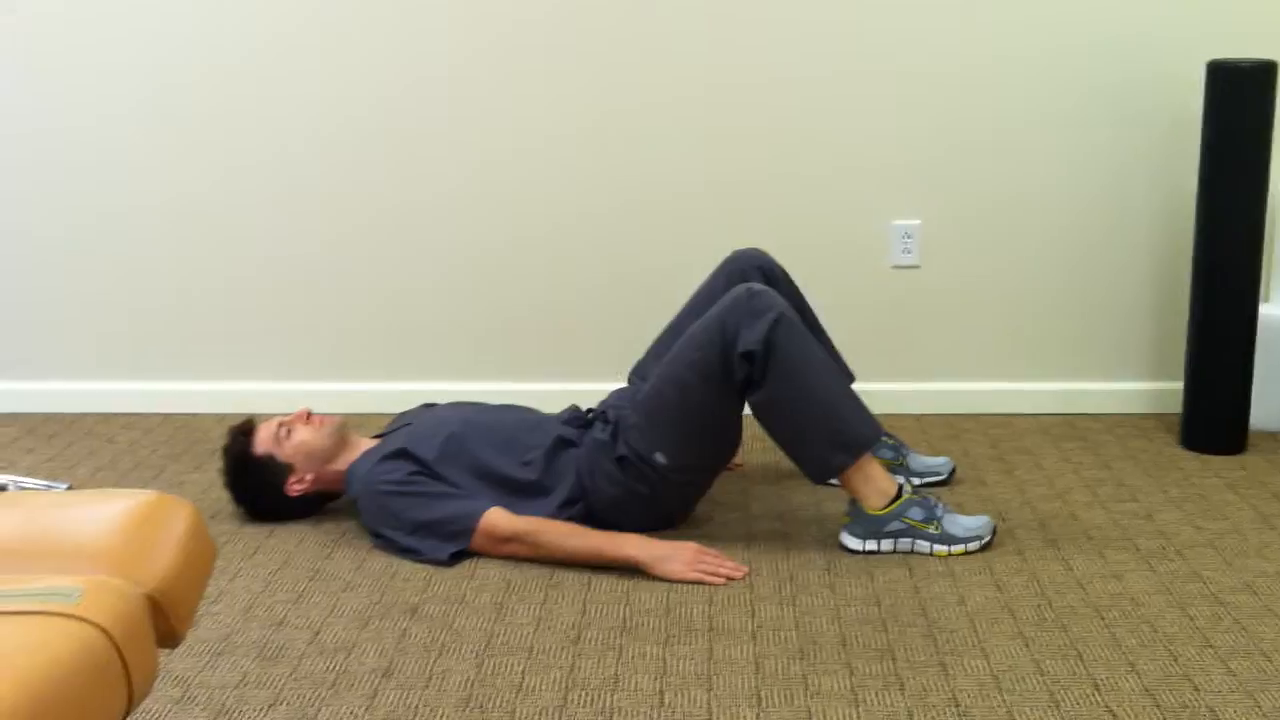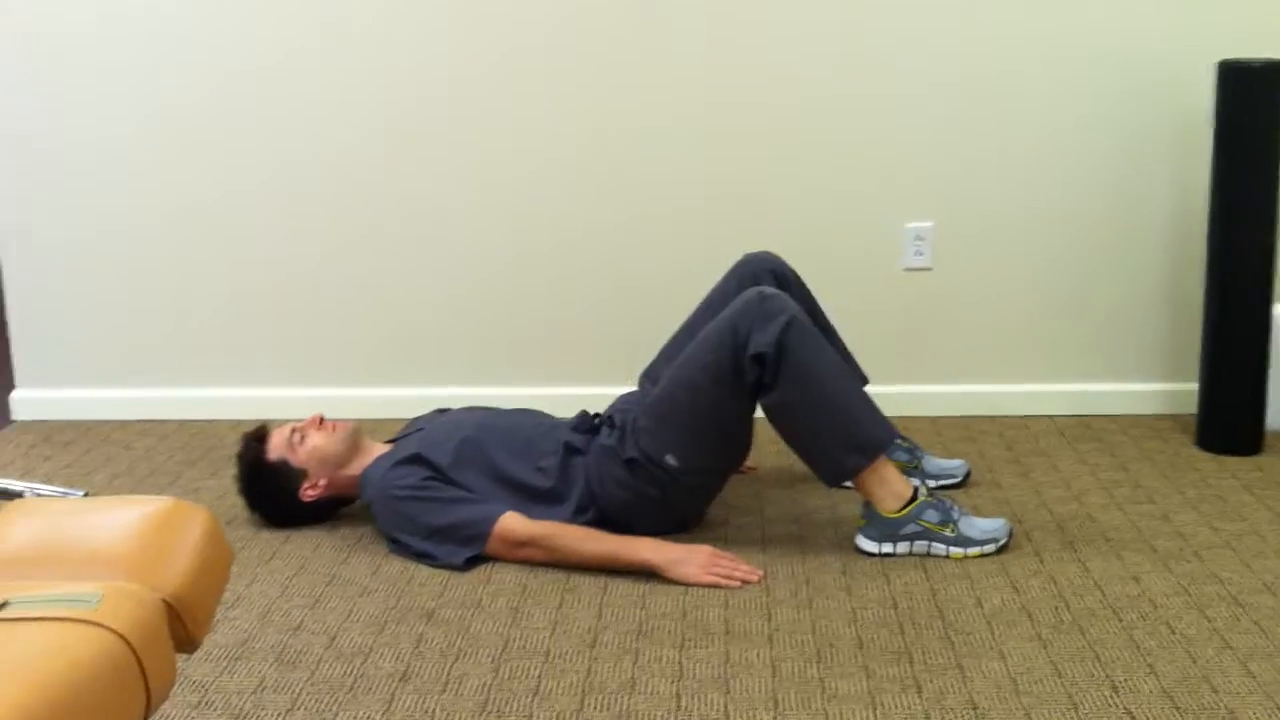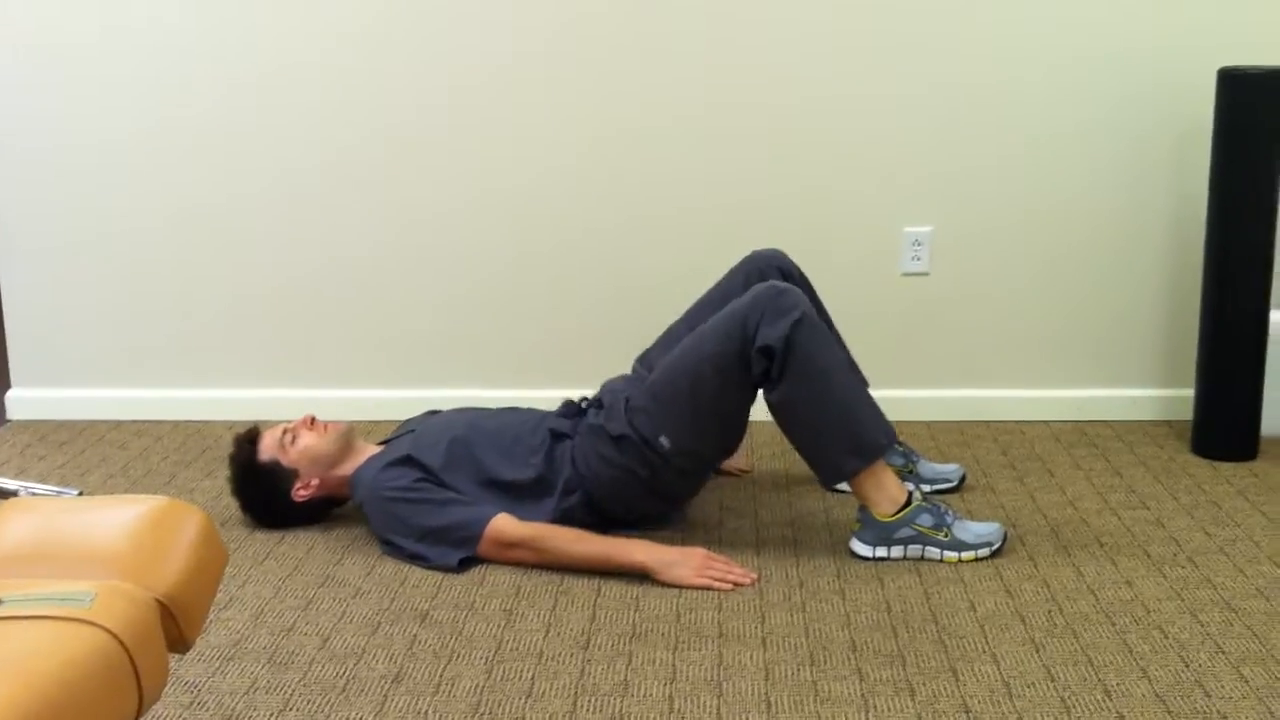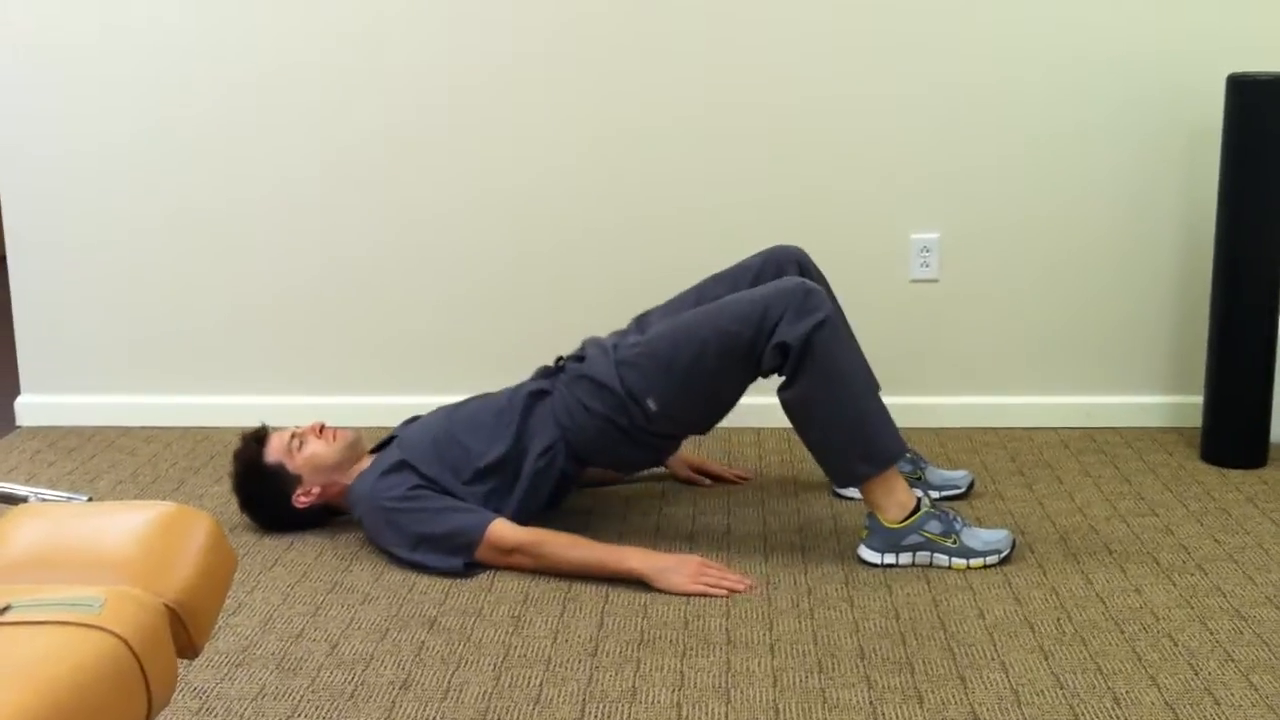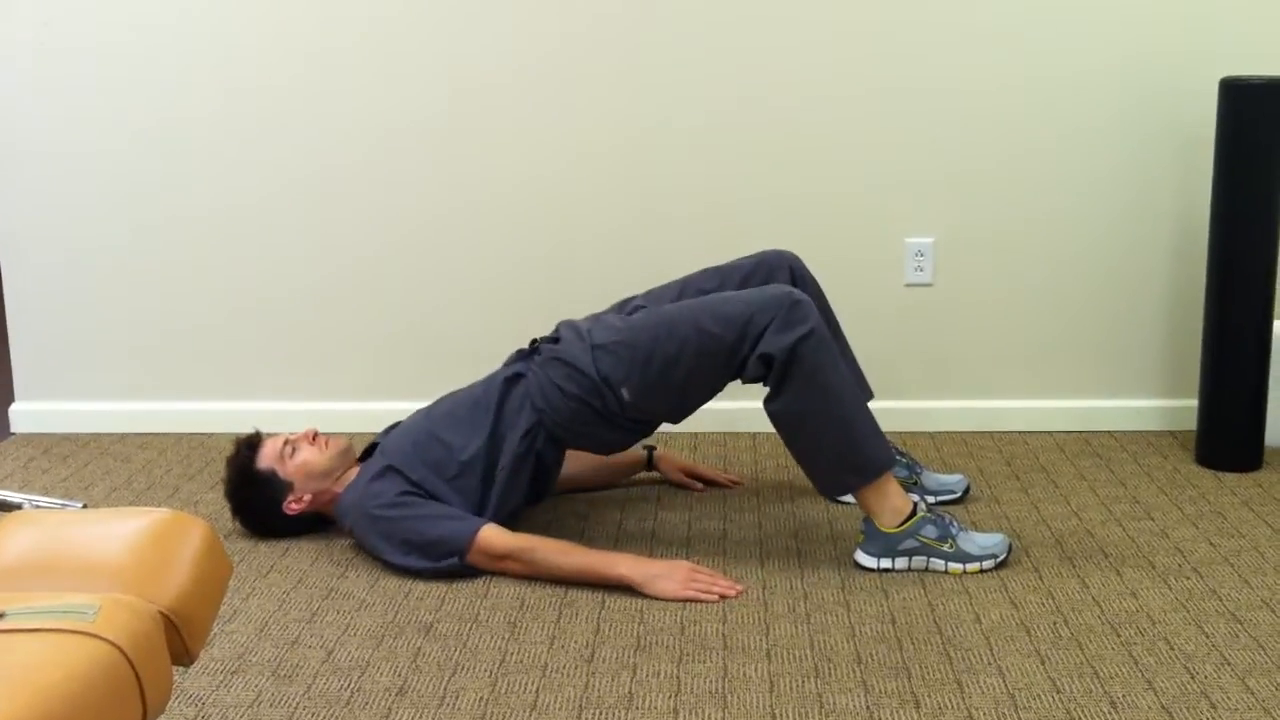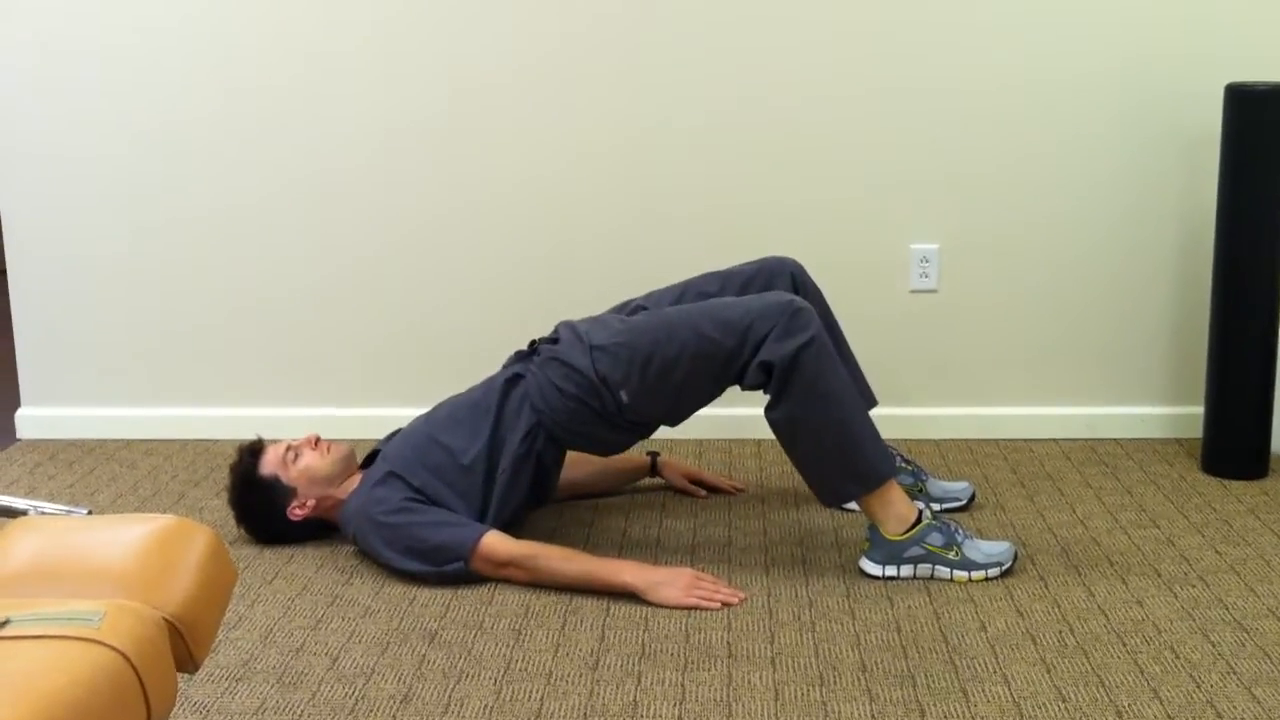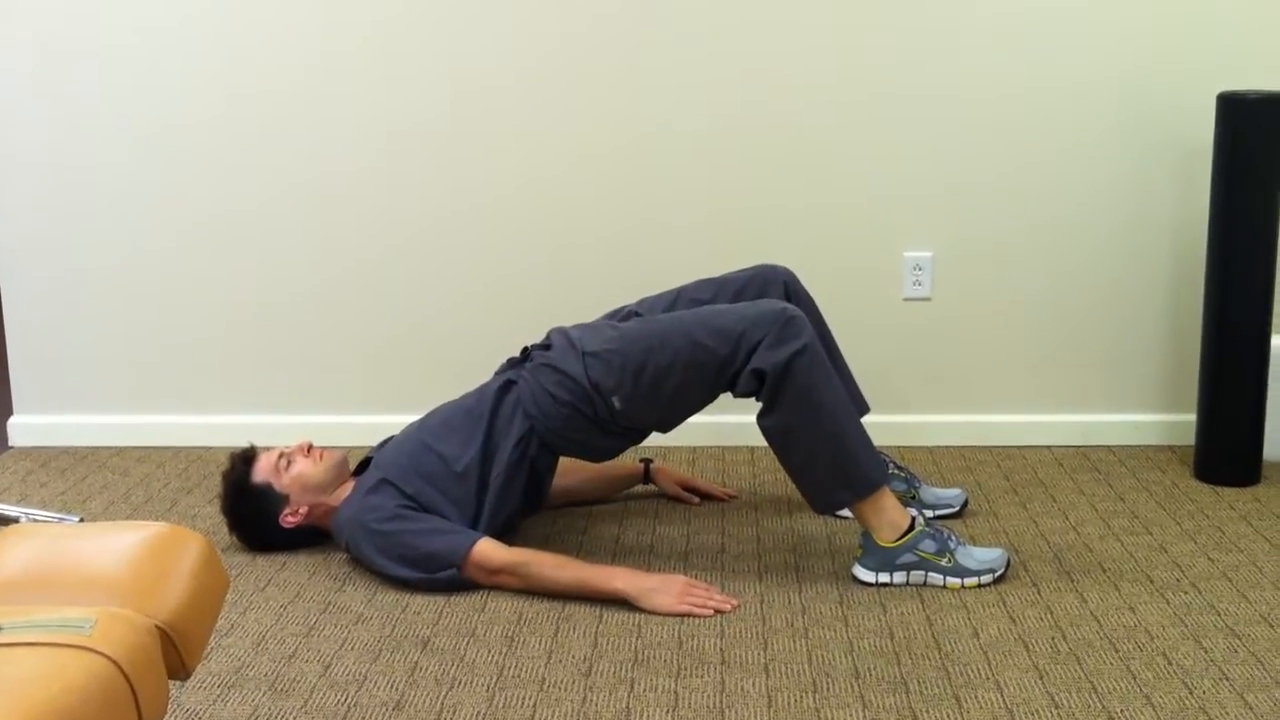
dt=0.4s
person 1, frame 1
left shoulder: (403, 434)
right shoulder: (381, 488)
right elbow: (507, 533)
left wrist: (692, 422)
right wrist: (645, 551)
left hip: (608, 425)
right hip: (624, 475)
left knee: (749, 269)
right knee: (753, 315)
left ankle: (863, 445)
right ankle: (881, 506)
person 1, frame 2
left shoulder: (417, 438)
right shoulder: (395, 492)
right elbow: (521, 538)
left wrist: (711, 426)
right wrist: (660, 554)
left hip: (621, 429)
right hip: (635, 481)
left knee: (761, 274)
right knee: (763, 320)
left ankle: (876, 446)
right ankle: (894, 508)
person 1, frame 3
left shoulder: (407, 443)
right shoulder: (387, 496)
right elbow: (513, 540)
left wrist: (688, 437)
right wrist: (651, 557)
left hip: (608, 417)
right hip: (620, 464)
left knee: (767, 270)
right knee: (774, 313)
left ankle: (872, 452)
right ankle: (890, 512)
person 1, frame 4
left shoulder: (399, 452)
right shoulder: (383, 501)
right elbow: (513, 545)
left wrist: (660, 454)
right wrist: (650, 565)
left hip: (596, 378)
right hip: (600, 409)
left knee: (784, 268)
right knee: (795, 310)
left ankle: (877, 456)
right ankle: (897, 518)
person 1, frame 5
left shoulder: (386, 459)
right shoulder: (372, 508)
right elbow: (502, 550)
left wrist: (648, 461)
right wrist: (638, 571)
left knee: (777, 274)
right knee: (781, 319)
left ankle: (870, 459)
right ankle: (894, 523)
person 1, frame 6
left shoulder: (388, 466)
right shoulder: (376, 515)
right elbow: (505, 557)
left wrist: (651, 467)
right wrist: (642, 578)
left knee: (778, 280)
right knee: (780, 326)
left ankle: (871, 463)
right ankle: (898, 530)
person 1, frame 7
left shoulder: (381, 475)
right shoulder: (370, 525)
right elbow: (497, 565)
left wrist: (645, 472)
right wrist: (633, 585)
left knee: (771, 289)
right knee: (774, 333)
left ankle: (864, 473)
right ankle: (893, 535)
